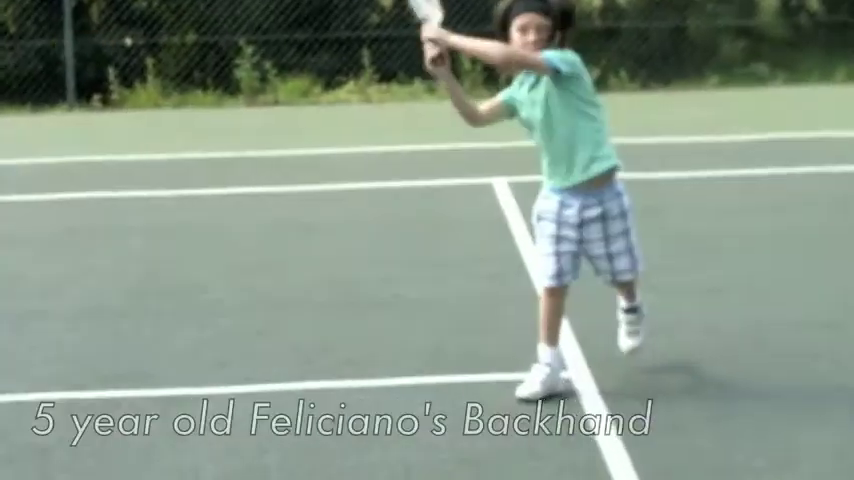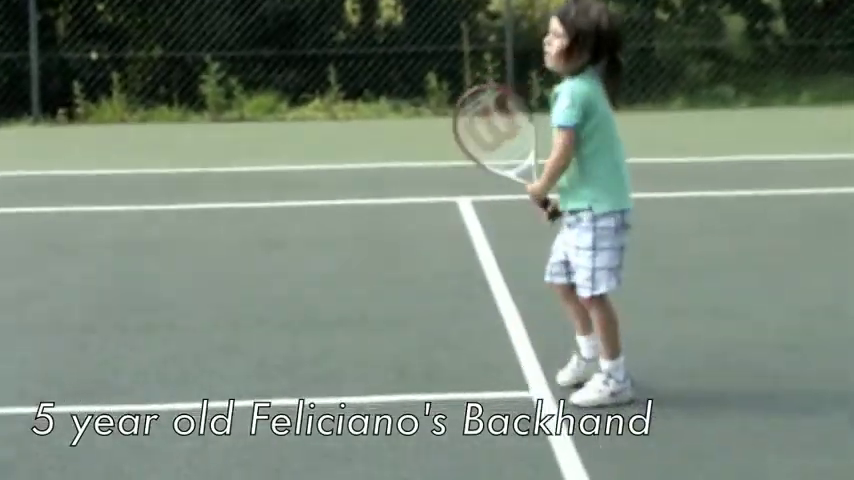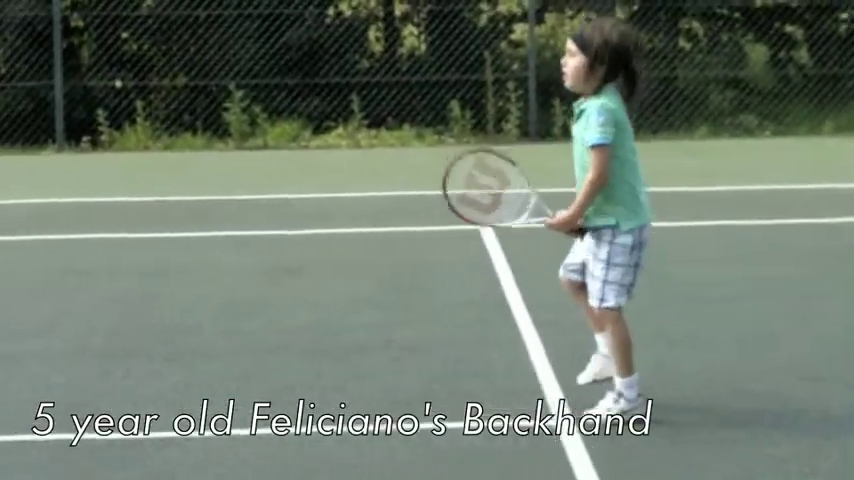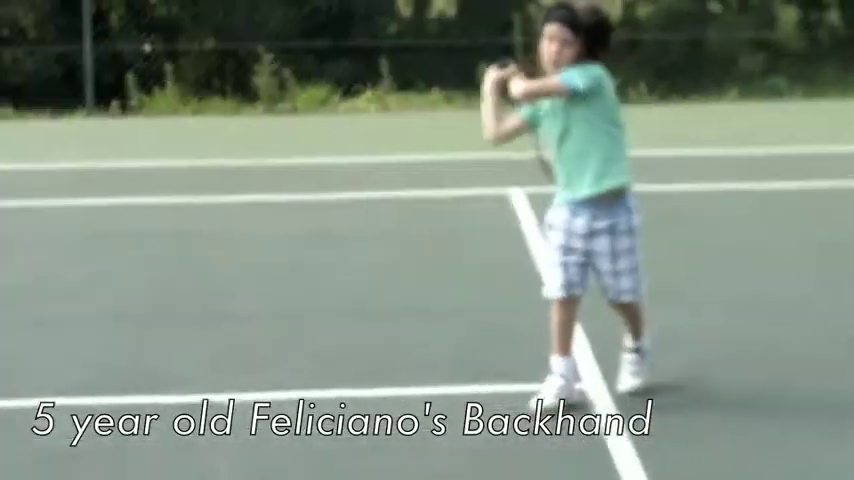
dt=0.7s
person 1, frame 1
left shoulder: (566, 62)
right shoulder: (520, 90)
left elbow: (506, 56)
right elbow: (477, 116)
left wrist: (449, 37)
right wrist: (443, 73)
left hip: (601, 195)
right hip: (558, 200)
left knee: (620, 274)
right knee: (552, 286)
left ankle: (630, 307)
right ankle: (549, 367)
person 1, frame 2
left shoulder: (575, 93)
right shoulder: (580, 86)
left elbow: (561, 158)
left wrist: (540, 188)
right wrist: (555, 191)
left hip: (599, 213)
right hip: (582, 209)
left knee: (593, 293)
right knee: (562, 281)
left ankle: (615, 377)
right ankle: (591, 354)
person 1, frame 3
left shoulder: (601, 111)
right shoulder: (595, 105)
left elbow: (597, 174)
left wrist: (573, 214)
right wrist: (581, 215)
left hip: (620, 224)
right hip: (603, 221)
left knee: (606, 306)
right knee: (572, 278)
left ankle: (627, 393)
right ankle: (608, 354)
person 1, frame 4
left shoulder: (592, 77)
right shoulder: (544, 104)
left elbow: (525, 89)
right elbow: (495, 133)
left wrist: (510, 77)
right wrist: (491, 85)
left hip: (610, 209)
right hip: (568, 211)
left knee: (621, 297)
right knee: (563, 296)
left ankle: (636, 346)
right ankle: (562, 377)
